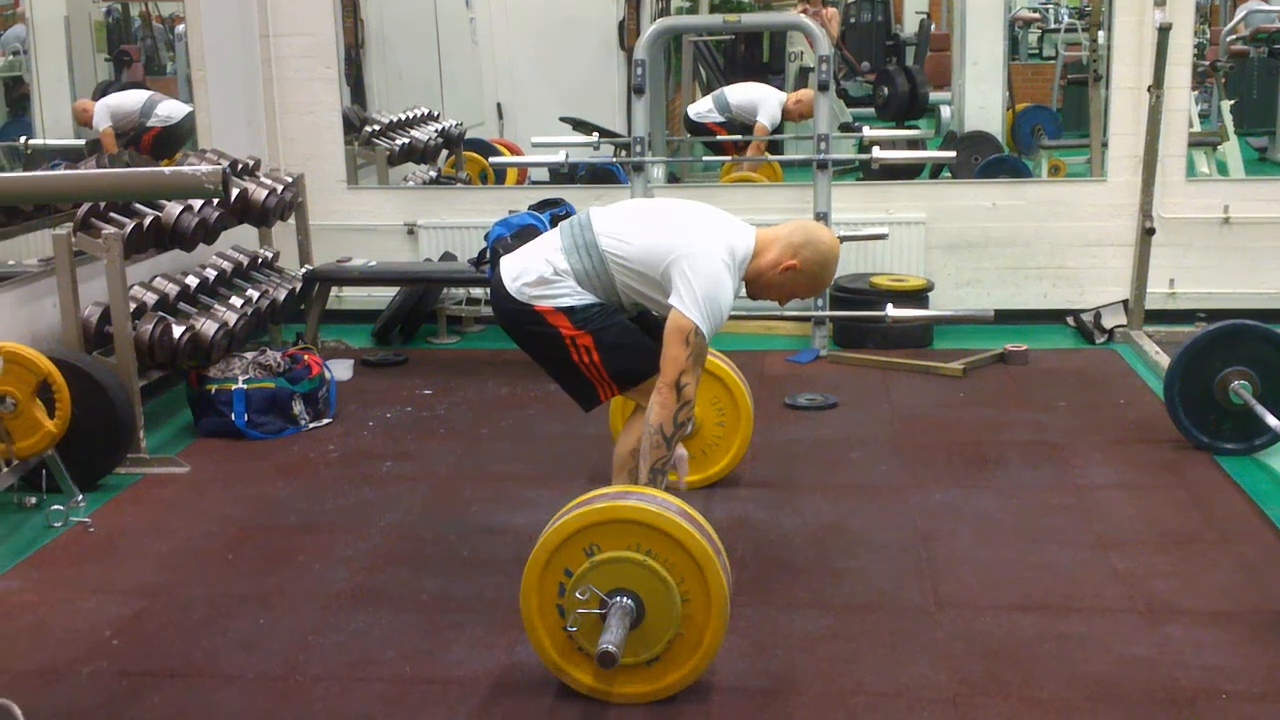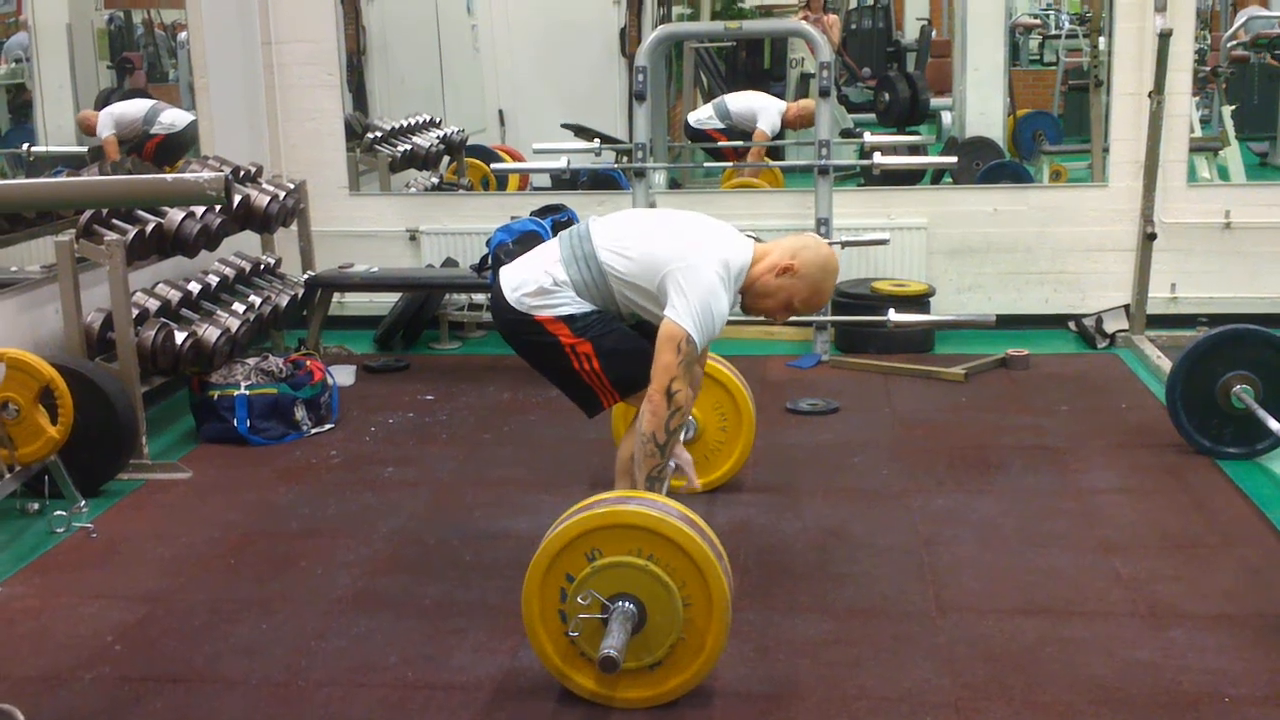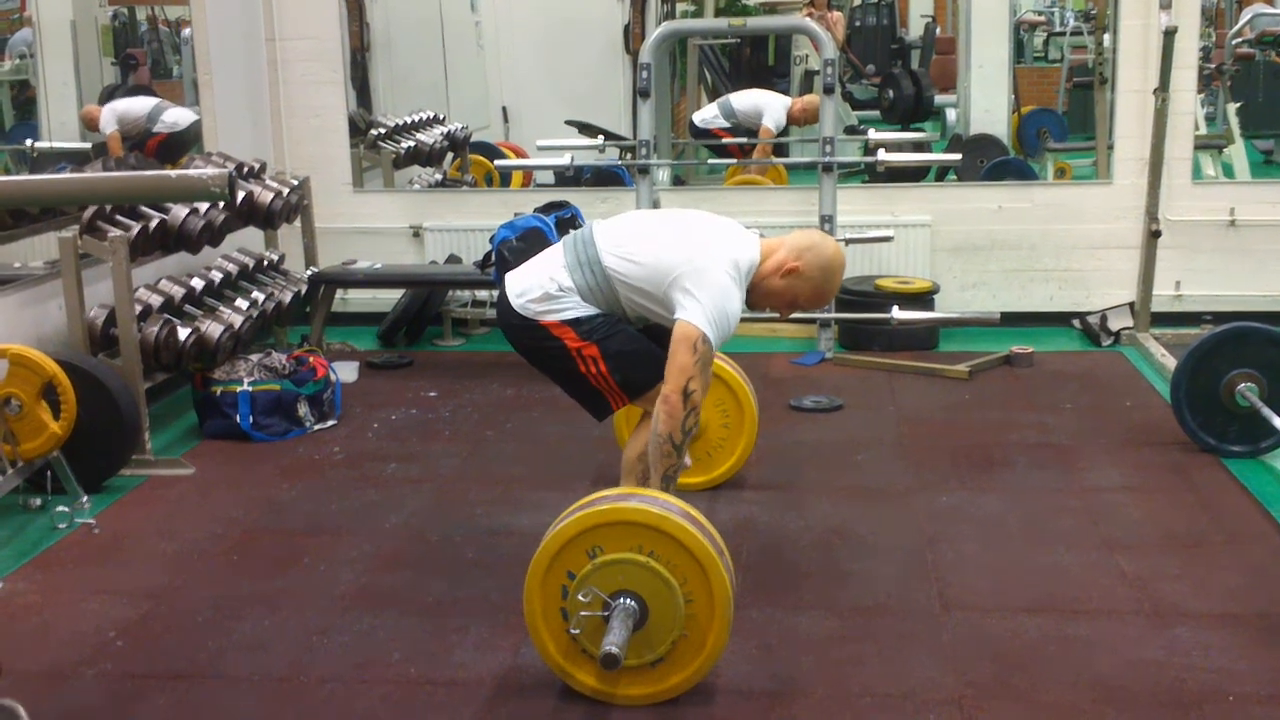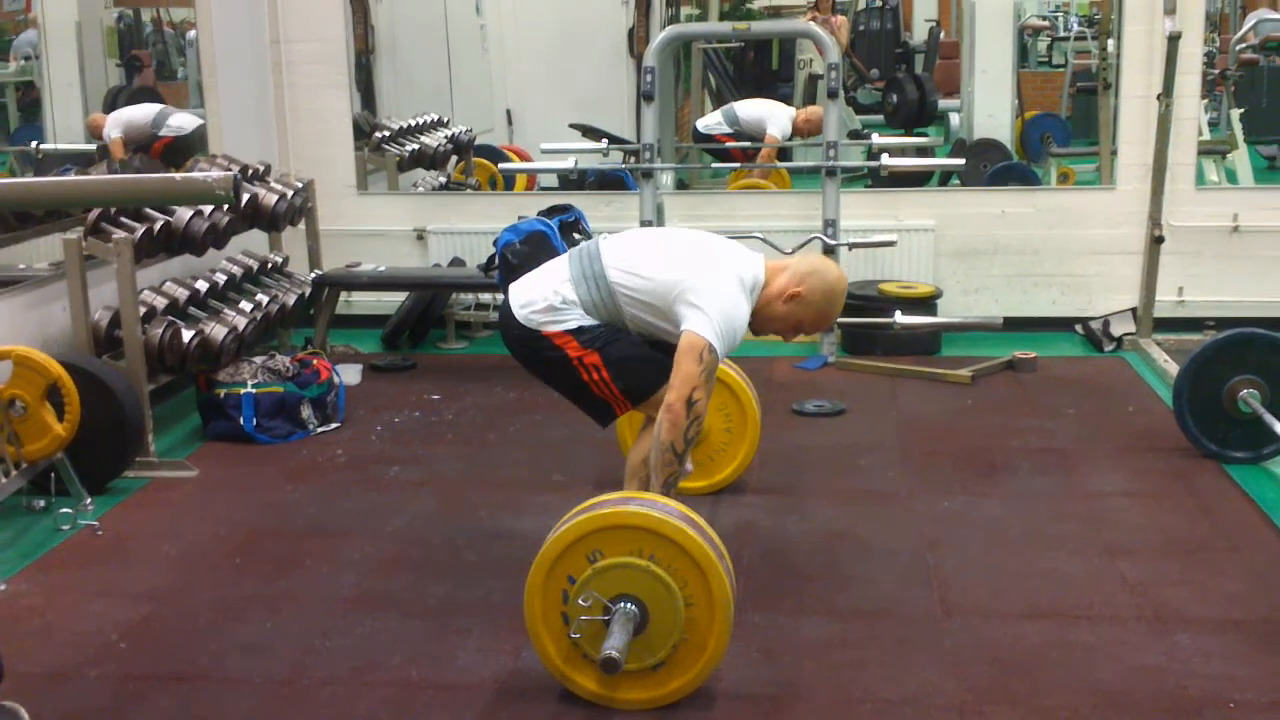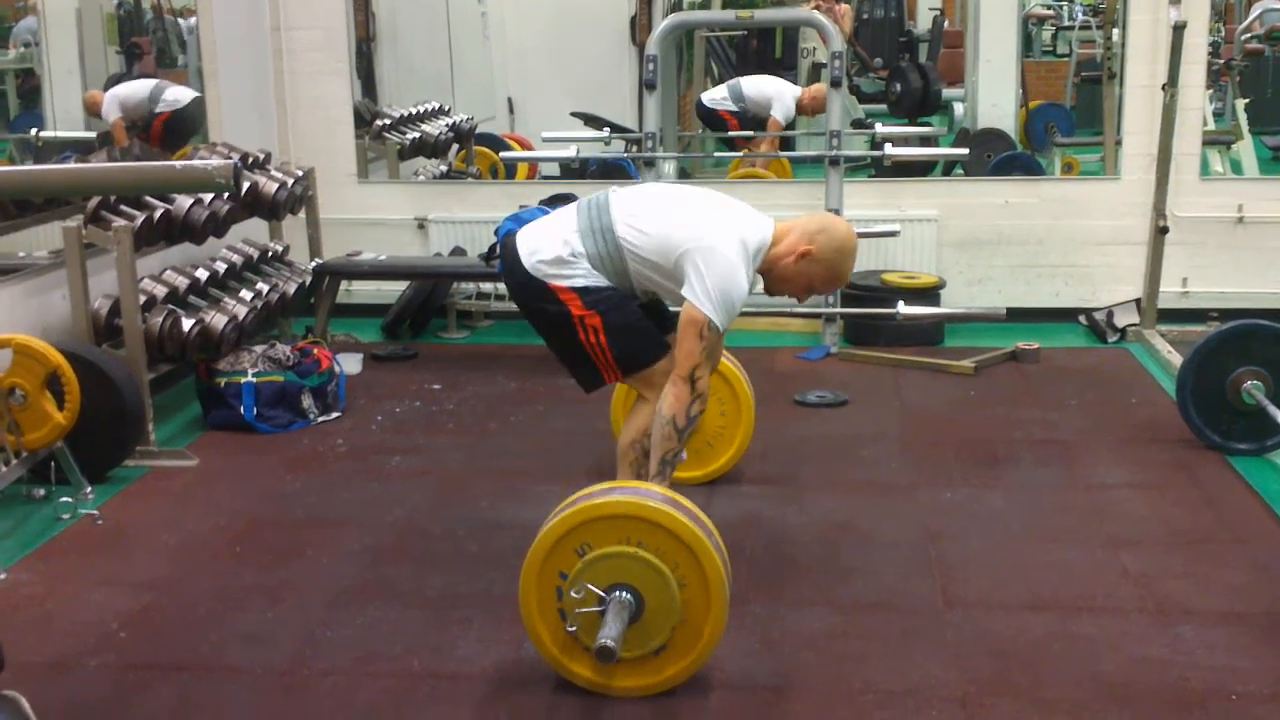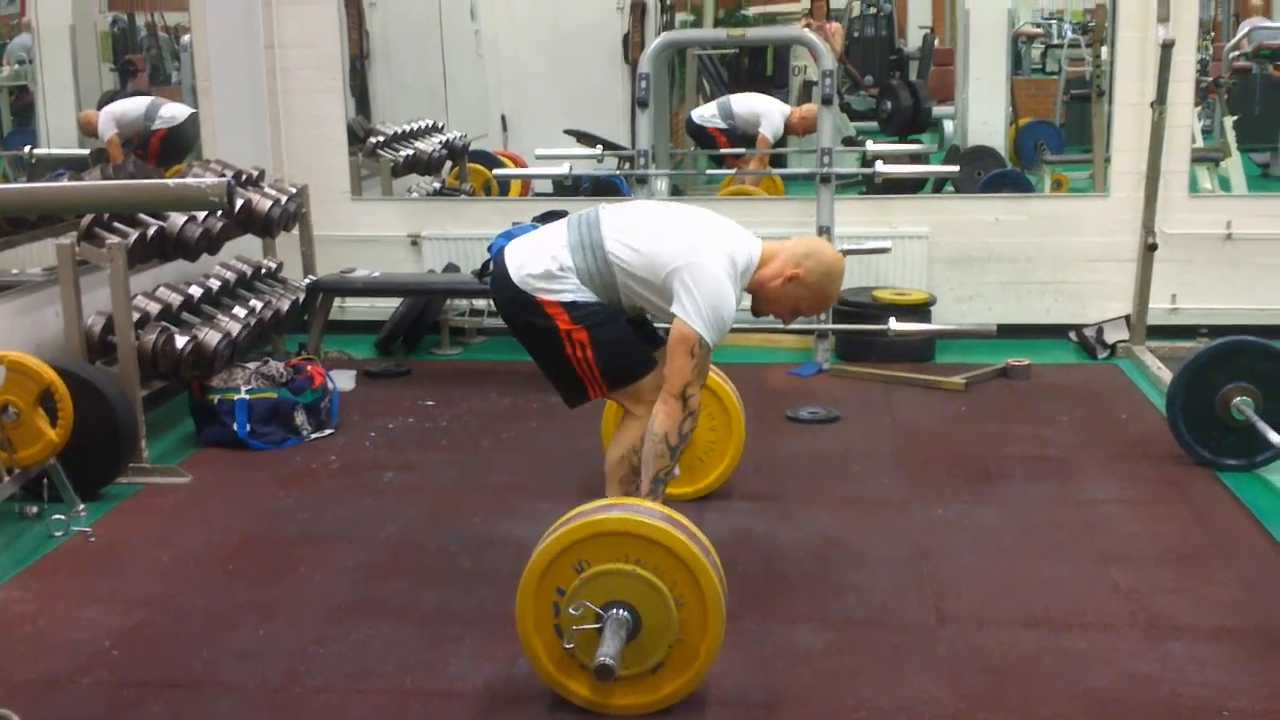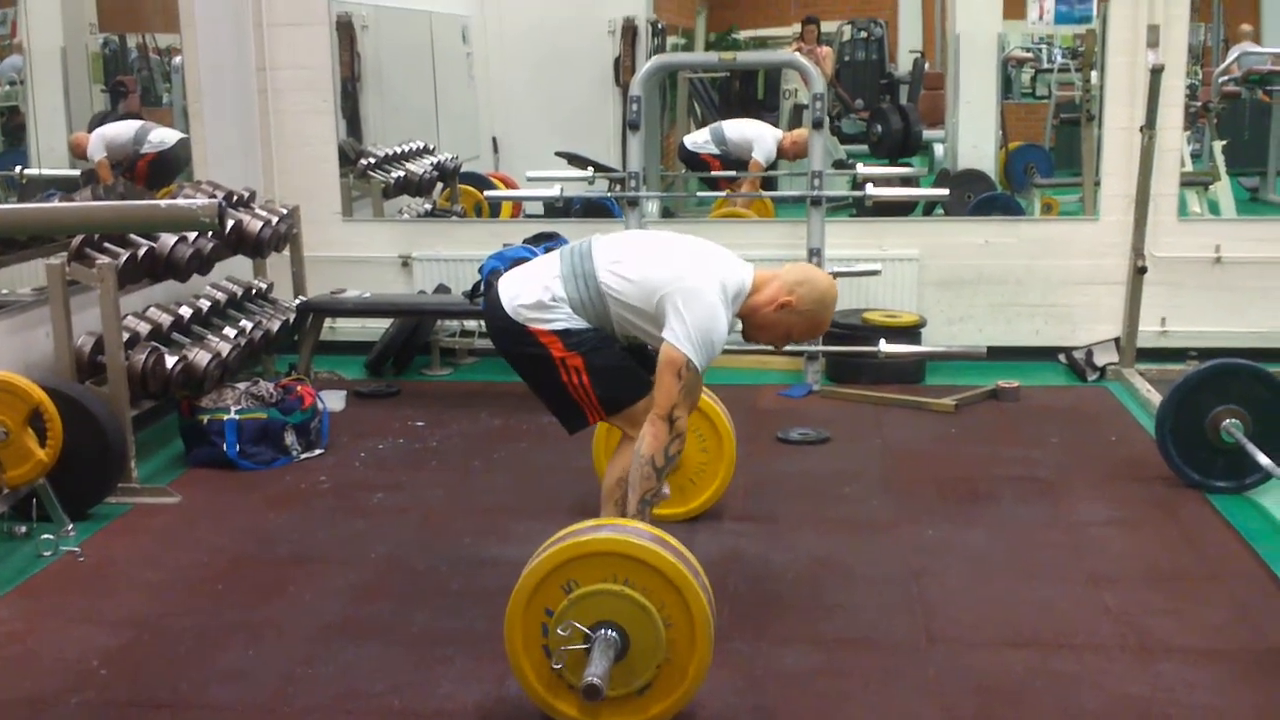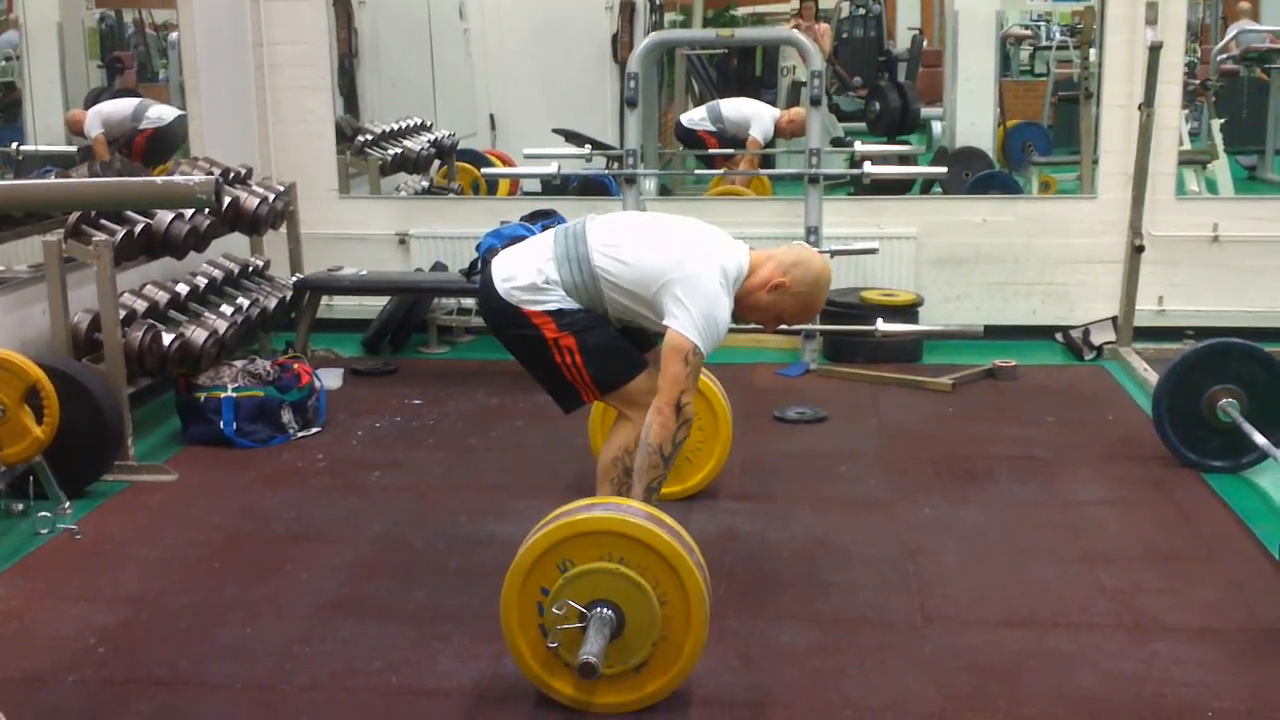
dt=0.5s
person 1, frame 1
left shoulder: (727, 239)
right shoulder: (713, 273)
right elbow: (672, 389)
left wrist: (667, 440)
left hip: (545, 273)
right hip: (536, 291)
left knee: (677, 367)
right knee: (656, 395)
person 1, frame 2
left shoulder: (726, 252)
right shoulder: (709, 283)
right elbow: (663, 397)
left wrist: (671, 441)
left hip: (545, 282)
right hip: (536, 299)
left knee: (684, 378)
right knee: (667, 397)
person 1, frame 3
left shoulder: (733, 245)
right shoulder: (719, 287)
right elbow: (677, 400)
left hip: (554, 286)
right hip: (542, 306)
left knee: (689, 375)
right knee: (665, 400)
person 1, frame 4
left shoulder: (735, 267)
right shoulder: (726, 303)
right elbow: (680, 408)
left hip: (550, 296)
right hip: (543, 317)
left knee: (686, 387)
right knee: (682, 404)
person 1, frame 5
left shoulder: (746, 230)
right shoulder: (728, 265)
right elbow: (686, 382)
right wrist: (656, 489)
left hip: (561, 248)
right hip: (550, 266)
left knee: (674, 359)
right knee: (659, 386)
person 1, frame 6
left shoulder: (733, 250)
right shoulder: (716, 283)
right elbow: (678, 399)
left hip: (544, 261)
right hip: (538, 281)
left knee: (660, 377)
right knee: (646, 403)
person 1, frame 7
left shoulder: (726, 274)
right shoulder: (708, 309)
right elbow: (665, 421)
left hip: (540, 292)
right hip: (530, 312)
left knee: (658, 401)
right knee: (643, 423)
person 1, frame 8
left shoulder: (722, 257)
right shoulder: (707, 295)
right elbow: (670, 410)
left hip: (531, 272)
right hip: (523, 292)
left knee: (652, 377)
right knee: (641, 404)
